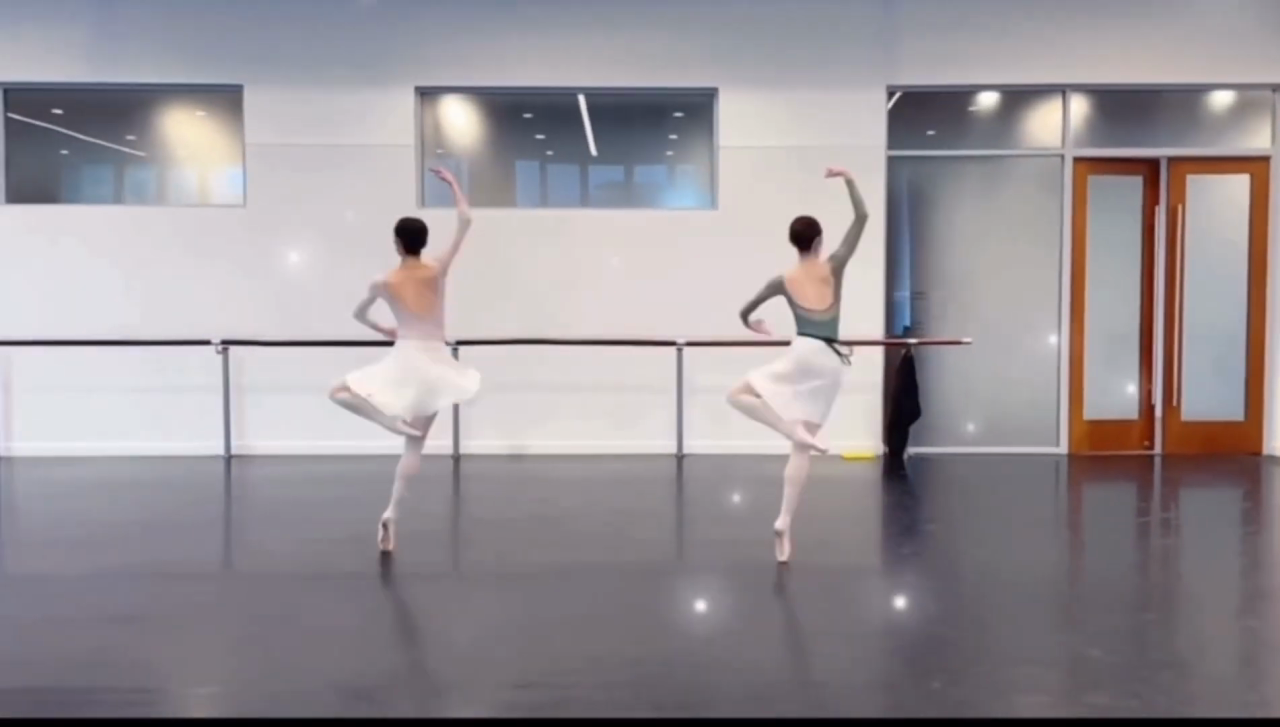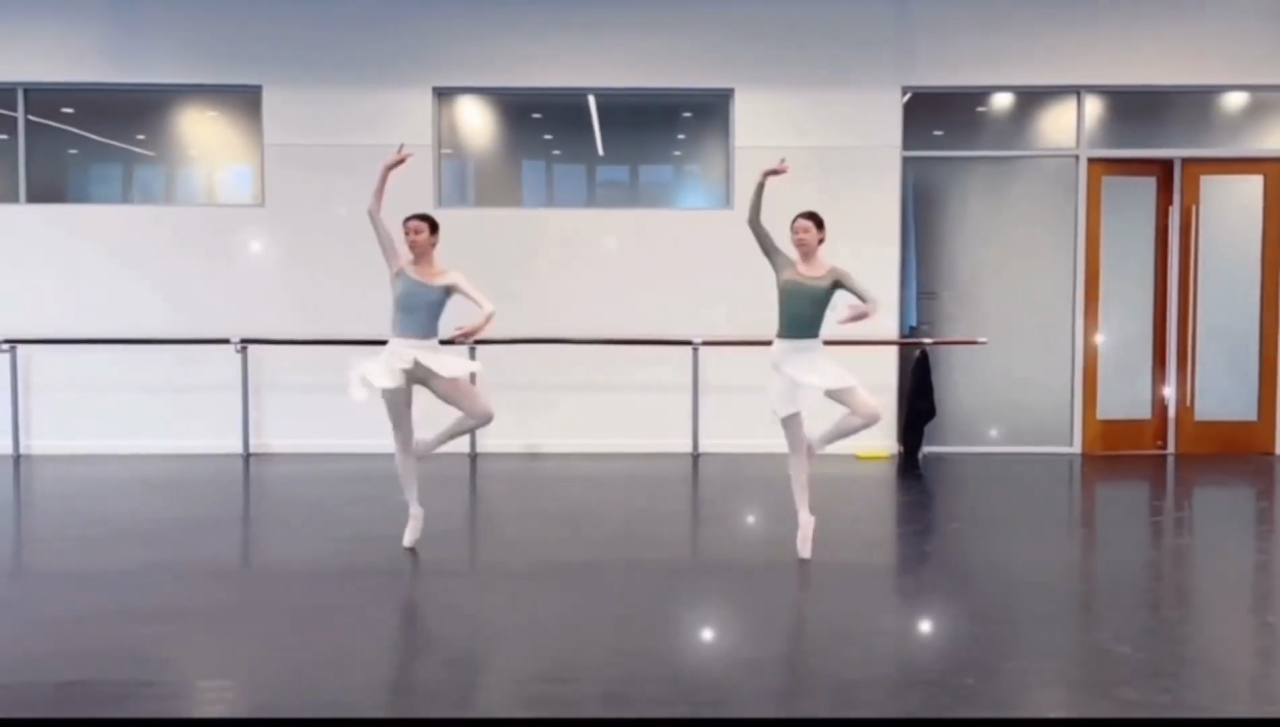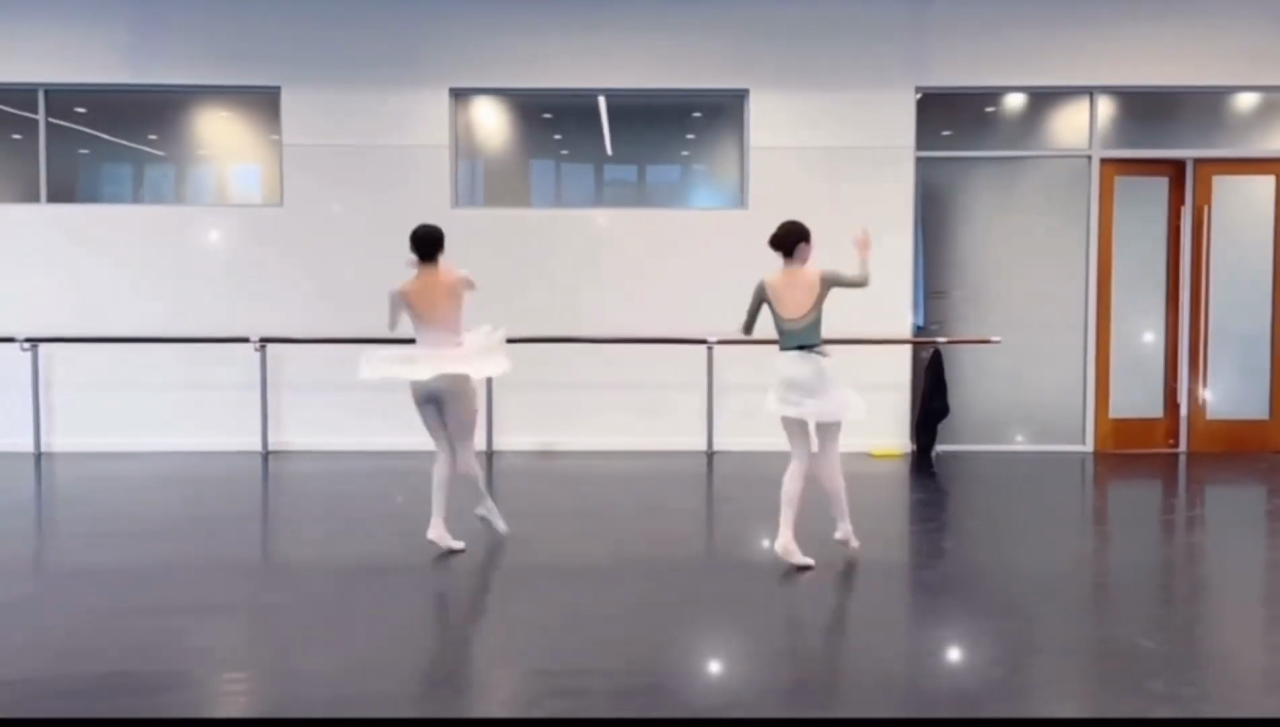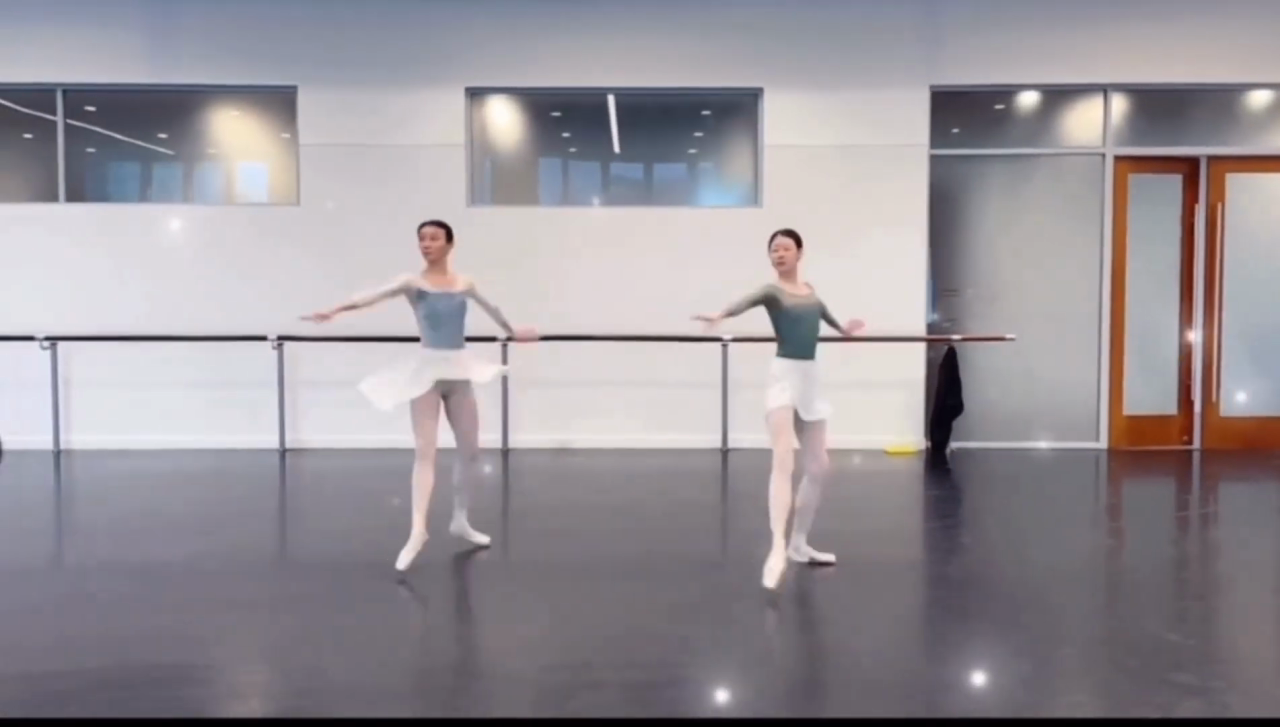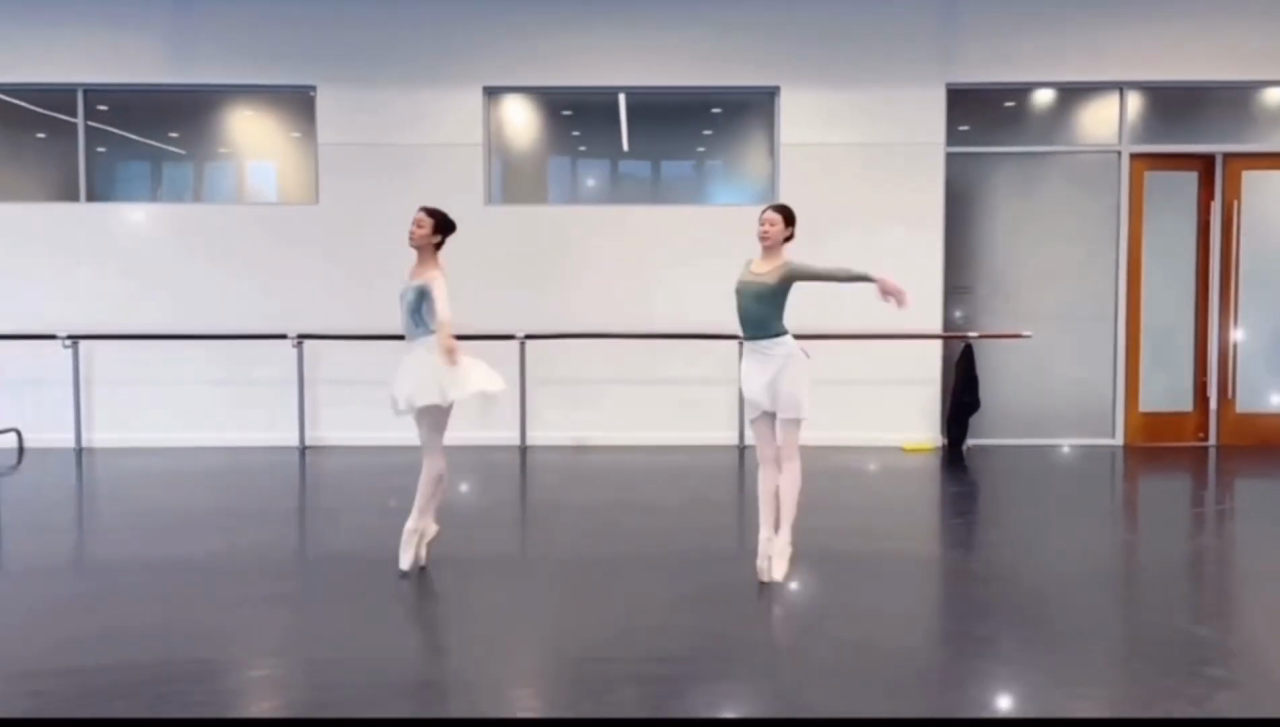
dt=0.3s
person 1, frame 1
left shoulder: (785, 280)
right shoulder: (834, 265)
left elbow: (748, 308)
right elbow: (862, 218)
left wrist: (748, 320)
right wrist: (847, 179)
left hip: (802, 356)
right hip: (828, 361)
right knee: (800, 452)
right ankle: (785, 521)
person 1, frame 2
left shoulder: (834, 272)
right shoulder: (781, 264)
left elbow: (864, 295)
right elbow: (753, 222)
left wrist: (869, 306)
right wrist: (763, 178)
left hip: (814, 356)
right hip: (785, 356)
left knee: (870, 412)
right knee: (795, 446)
left ankle: (814, 444)
right ankle: (804, 517)
person 1, frame 3
left shoulder: (766, 285)
right shoulder: (820, 276)
left elbow: (747, 329)
right elbow: (863, 278)
left wrist: (747, 327)
right wrist: (863, 251)
left hip: (787, 371)
right hip: (816, 368)
left knee: (800, 460)
right knee: (828, 459)
left ankle: (786, 536)
right ankle: (845, 528)
person 1, frame 4
left shoulder: (809, 291)
right shoulder: (773, 290)
right elbow: (739, 304)
left wrist: (842, 328)
right wrist: (719, 315)
left hip: (809, 378)
right hip: (784, 376)
left knee: (818, 468)
right knee: (783, 463)
left ankle: (799, 543)
right ankle: (778, 549)
person 1, frame 5
left shoulder: (790, 267)
right shoulder: (749, 267)
left elbow: (838, 273)
left wrist: (876, 278)
left hip: (780, 356)
right hip: (754, 360)
left knee: (788, 456)
right knee: (767, 458)
left ankle: (782, 539)
right ankle: (767, 538)
person 2, frame 1
left shoulder: (384, 282)
right shoulder: (439, 270)
left elbow: (359, 314)
right elbow: (466, 222)
left wrist: (383, 329)
right wrist: (454, 185)
left hip: (404, 362)
right hip: (436, 364)
left knee: (339, 393)
right knee: (415, 448)
right ankle: (391, 513)
person 2, frame 2
left shoulder: (450, 279)
right shoulder: (397, 264)
left elbow: (487, 306)
right elbow: (374, 214)
left wrist: (479, 322)
right wrist: (386, 172)
left hip: (430, 358)
right hip: (395, 358)
left knee: (482, 412)
right knee: (403, 444)
left ankle: (429, 444)
right ankle: (414, 511)
person 2, frame 3
left shoulder: (403, 291)
right shoulder: (455, 278)
left elbow: (392, 324)
right elbow: (470, 284)
left hip: (422, 376)
right hip: (456, 373)
left knee: (446, 452)
right knee: (462, 452)
left ankle: (439, 525)
person 2, frame 4
left shoulder: (464, 284)
right shoulder: (413, 282)
left elbow: (490, 308)
right elbow: (373, 296)
left wrist: (512, 330)
right wrist: (338, 309)
left hip: (459, 371)
right hip: (424, 372)
left knee: (471, 453)
right knee: (425, 456)
left ankle: (460, 521)
right ankle: (417, 531)
person 2, frame 5
left shoulder: (434, 276)
right shoulder: (420, 270)
left elbow: (442, 303)
left wrist: (445, 332)
left hip: (430, 364)
right hip: (420, 362)
left knee: (431, 449)
right knee: (431, 449)
left ankle: (417, 524)
right ankle: (424, 522)
